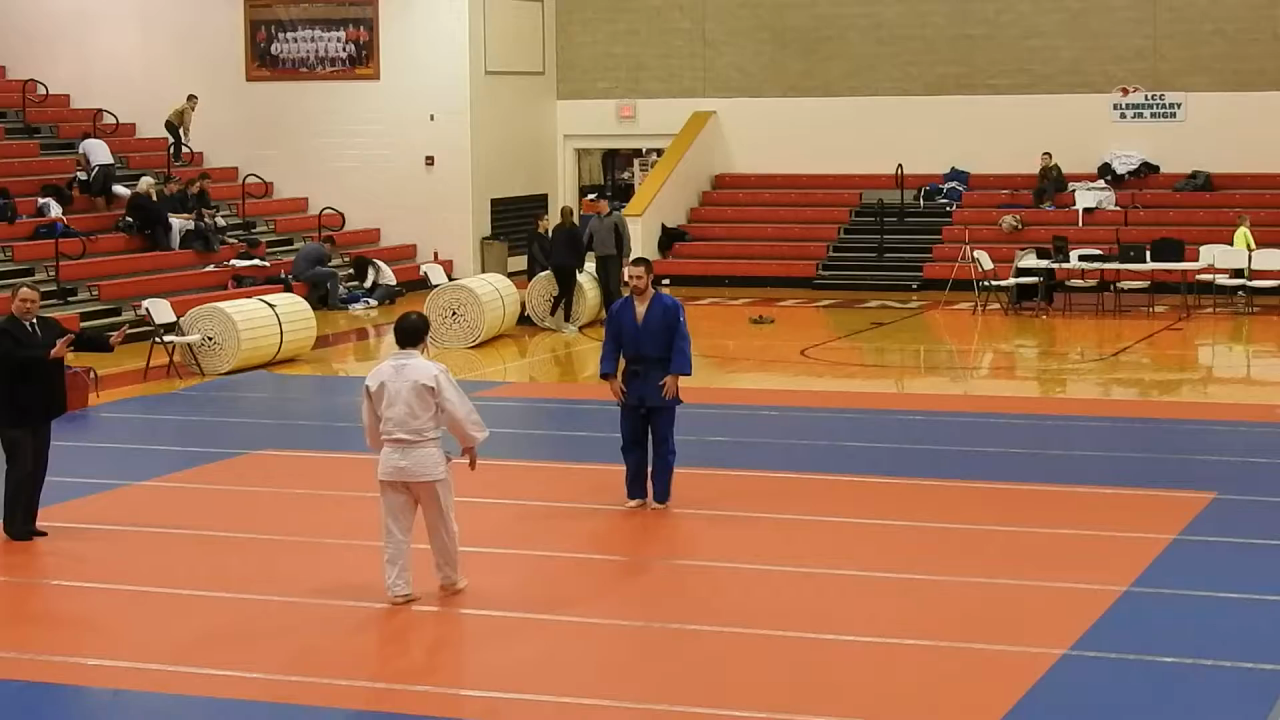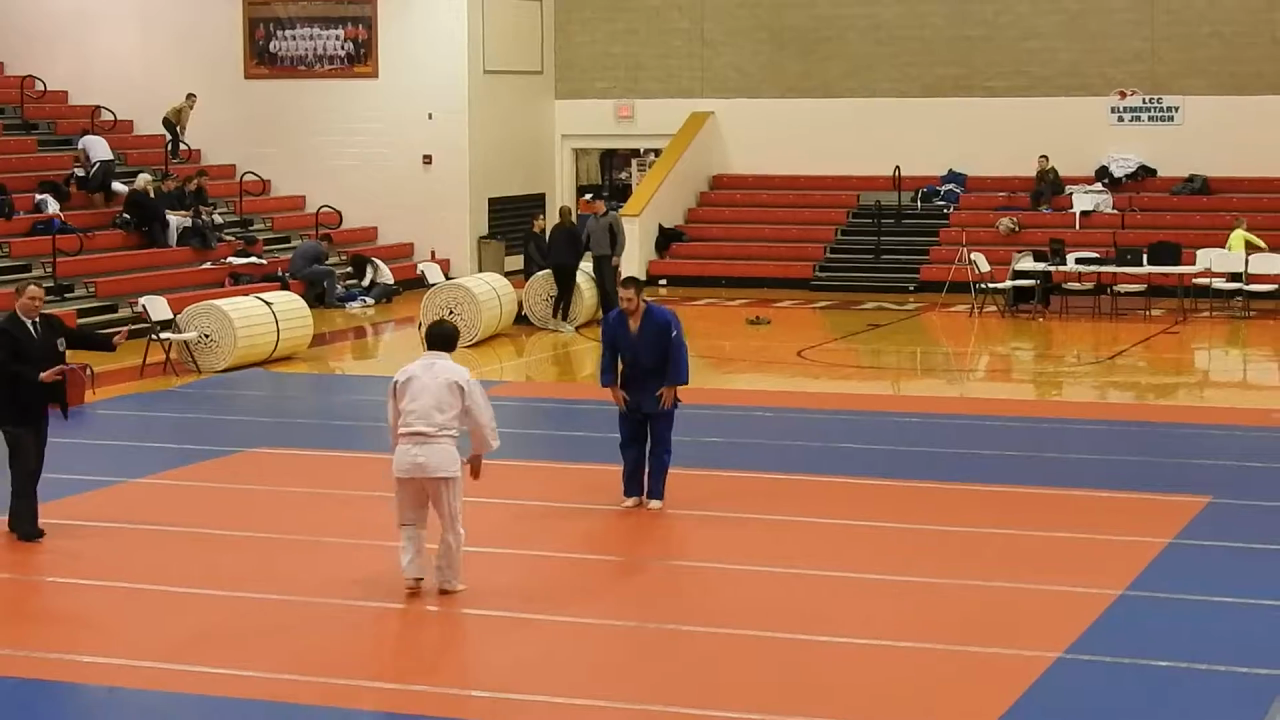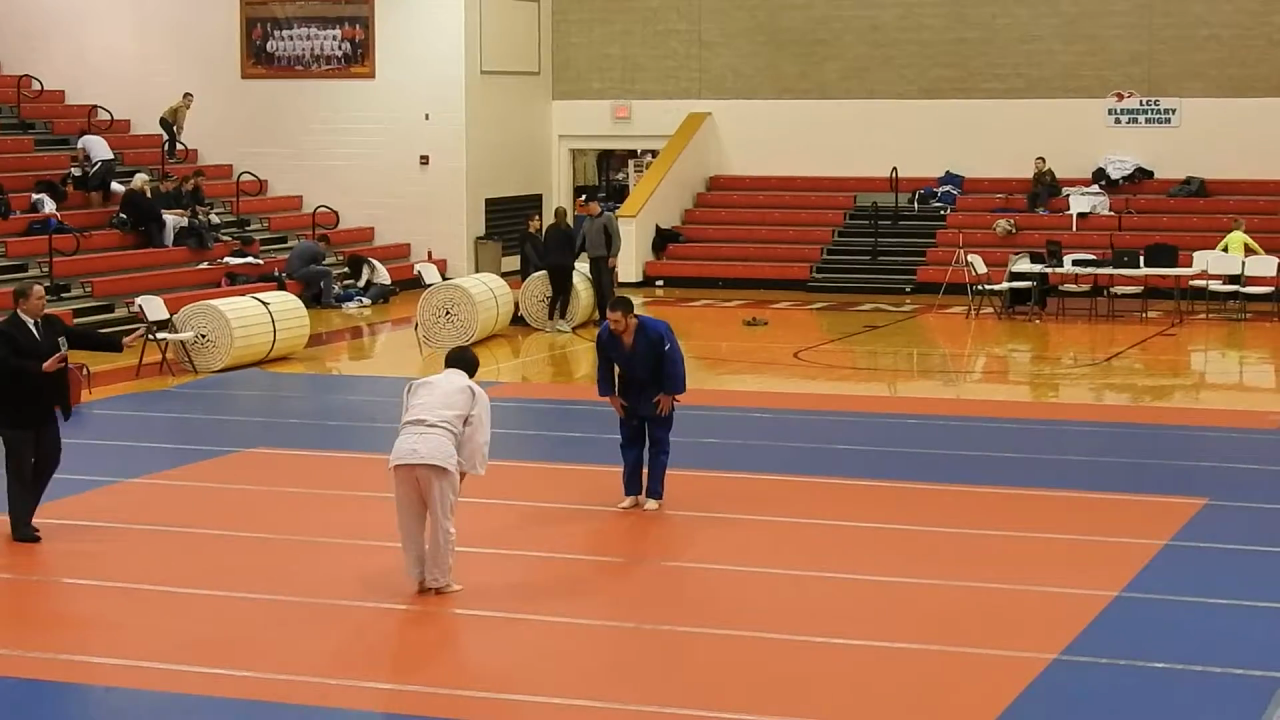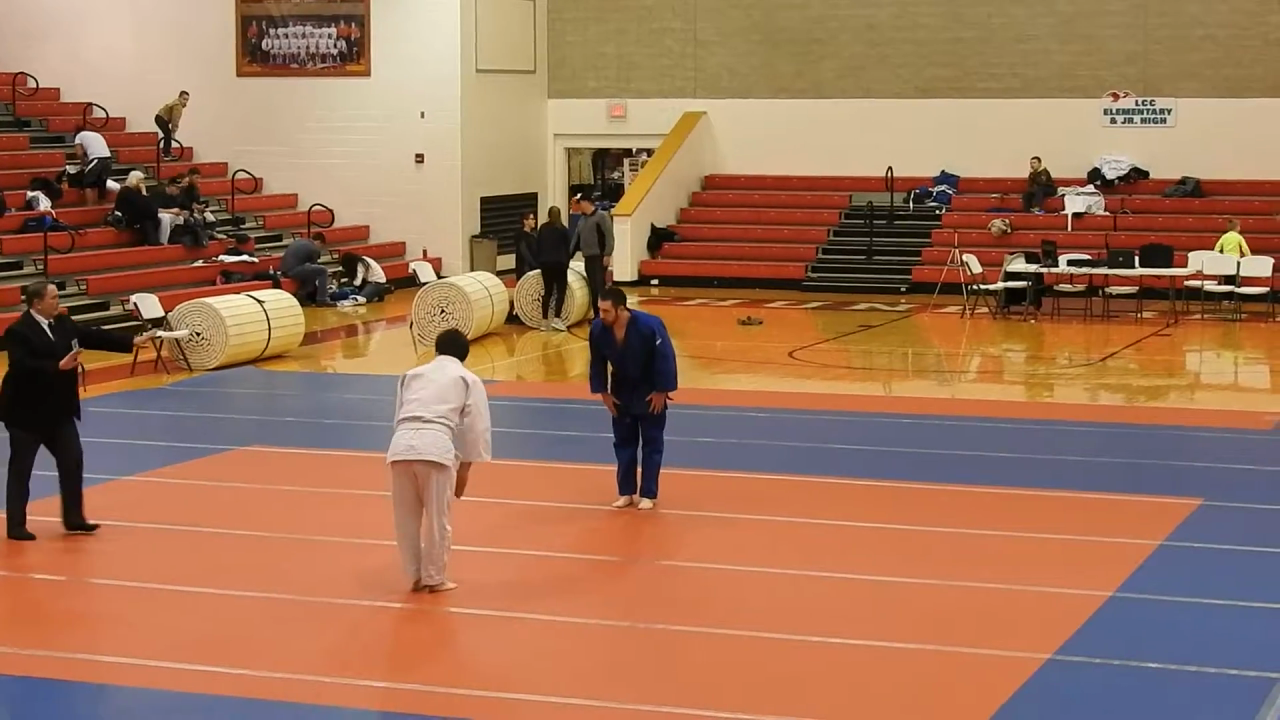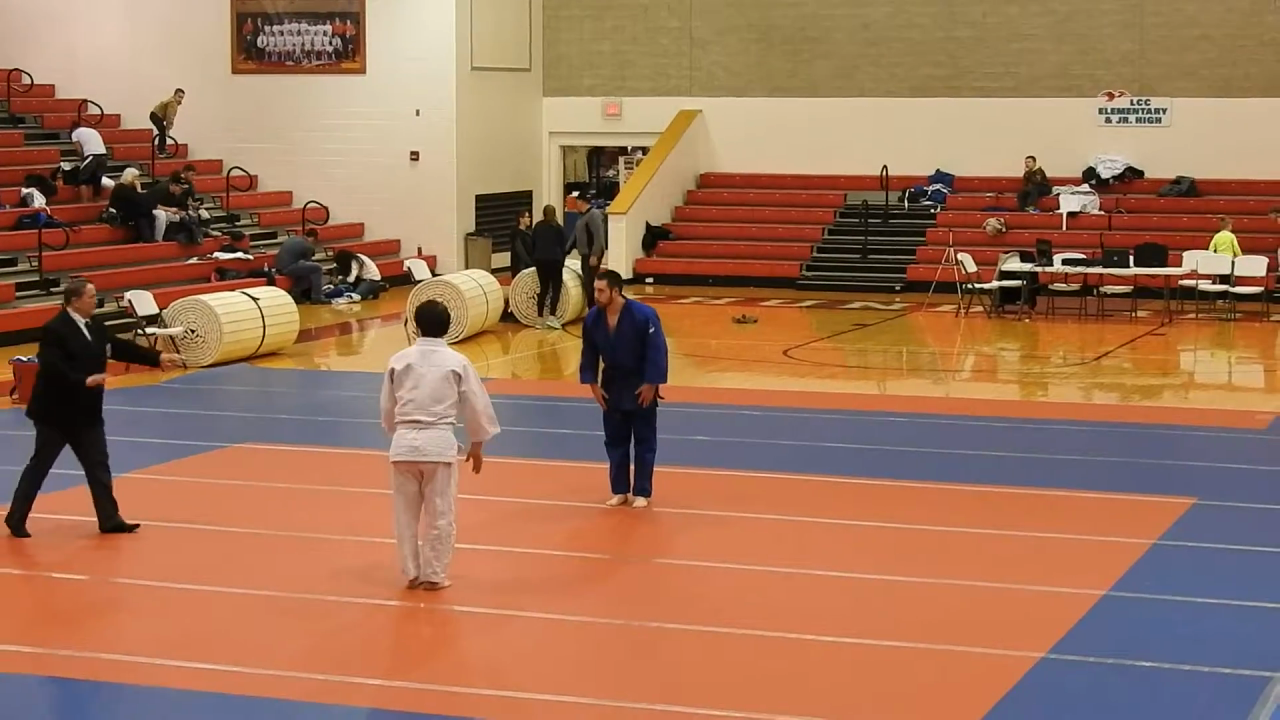
dt=0.3s
person 1, frame 1
left shoulder: (376, 375)
right shoulder: (433, 372)
left elbow: (370, 424)
right elbow: (457, 413)
right wrist: (470, 445)
left hip: (391, 460)
right hip: (426, 458)
left knee: (395, 529)
right knee: (442, 525)
left ankle: (399, 588)
right ankle: (450, 580)
person 1, frame 2
left shoulder: (404, 374)
right shoulder: (460, 375)
left elbow: (393, 421)
right elbow: (480, 418)
right wrist: (478, 454)
left hip: (406, 455)
right hip: (441, 455)
left knee: (409, 521)
right knee: (450, 524)
left ankle: (412, 574)
right ankle: (448, 581)
person 1, frame 3
left shoulder: (419, 383)
right shoulder: (476, 392)
right elbow: (476, 439)
right wrist: (460, 476)
left hip: (404, 448)
right hip: (438, 451)
left knee: (410, 522)
right knee: (441, 522)
left ankle: (421, 578)
right ankle: (440, 581)
person 1, frame 4
left shoulder: (412, 374)
right shoulder: (469, 379)
right elbow: (476, 427)
right wrist: (465, 468)
left hip: (401, 444)
right hip: (436, 446)
left knee: (406, 518)
right knee: (438, 518)
left ankle: (416, 576)
right ankle: (434, 578)
person 1, frame 5
left shoulder: (399, 360)
right shoulder: (457, 361)
left elbow: (387, 408)
right elbow: (476, 406)
right wrist: (477, 444)
left hip: (404, 443)
right hip: (439, 443)
left knee: (405, 514)
right knee: (440, 515)
left ankle: (412, 573)
right ankle: (434, 575)
person 2, frame 1
left shoulder: (49, 325)
left elbow: (78, 339)
left wrist: (108, 342)
right wrist: (50, 355)
left hip: (40, 411)
left knee: (38, 468)
right knee: (21, 467)
left ankle: (27, 522)
person 2, frame 2
left shoulder: (51, 323)
left elbow: (78, 337)
left wrist: (111, 342)
right wrist: (39, 377)
left hip: (38, 409)
left knee: (34, 466)
right knee: (24, 466)
right ankle: (24, 525)
person 2, frame 3
left shoulder: (51, 323)
left elbow: (81, 337)
left wrist: (120, 343)
right wrist: (41, 368)
left hip: (44, 409)
left knee: (49, 459)
left ankle: (23, 514)
person 2, frame 4
left shoulder: (63, 323)
left elbow: (93, 337)
right elbow: (23, 365)
left wrist: (131, 342)
right wrist: (58, 366)
left hip: (57, 410)
right hip: (26, 412)
left knee: (72, 459)
left ankle: (73, 517)
person 2, frame 5
left shoulder: (94, 326)
right shoulder: (55, 330)
left elbow: (121, 348)
right elbow: (53, 370)
left wrist: (157, 358)
right wrist: (84, 382)
left hip: (86, 411)
right hip: (57, 411)
left knee: (98, 463)
right knee: (41, 464)
left ankle: (109, 519)
right ankle: (16, 517)
person 3, frame 1
left shoulder: (670, 307)
right shoulder: (618, 310)
left elbow: (681, 343)
right elbow: (610, 346)
left wrist: (674, 375)
right wrist: (611, 377)
left hip: (661, 382)
right hip: (631, 381)
left knee: (663, 443)
right knee: (632, 442)
left ankle: (661, 496)
right ankle: (636, 494)
person 3, frame 2
left shoulder: (664, 318)
right shoulder: (612, 320)
left elbow: (678, 353)
right elbow: (609, 355)
left wrist: (671, 386)
right wrist: (613, 387)
left hip: (658, 387)
right hip: (630, 386)
left knee: (660, 443)
right knee: (630, 441)
left ankle: (656, 494)
right ankle: (633, 492)
person 3, frame 3
left shoulder: (657, 331)
right shoulder: (605, 335)
left elbow: (674, 362)
right elbow: (605, 367)
left wrist: (668, 393)
right wrist: (611, 395)
left hip: (657, 392)
right hip: (628, 391)
left knee: (658, 442)
right knee: (630, 441)
left ankle: (654, 495)
right ankle: (632, 492)
person 3, frame 4
left shoulder: (649, 326)
right shoulder: (597, 329)
left elbow: (665, 359)
right elbow: (597, 363)
left wrist: (661, 391)
right wrist: (604, 393)
left hip: (649, 391)
right hip: (621, 390)
left knee: (651, 442)
right knee: (623, 441)
left ankle: (648, 494)
right ankle: (626, 492)
person 3, frame 5
left shoulder: (643, 315)
right shoulder: (593, 317)
left elbow: (657, 351)
right elbow: (589, 353)
left wrist: (651, 384)
right wrist: (593, 384)
left hip: (640, 385)
right hip: (612, 384)
left knee: (644, 441)
right knee: (615, 439)
left ankle: (641, 492)
right ankle: (620, 490)
